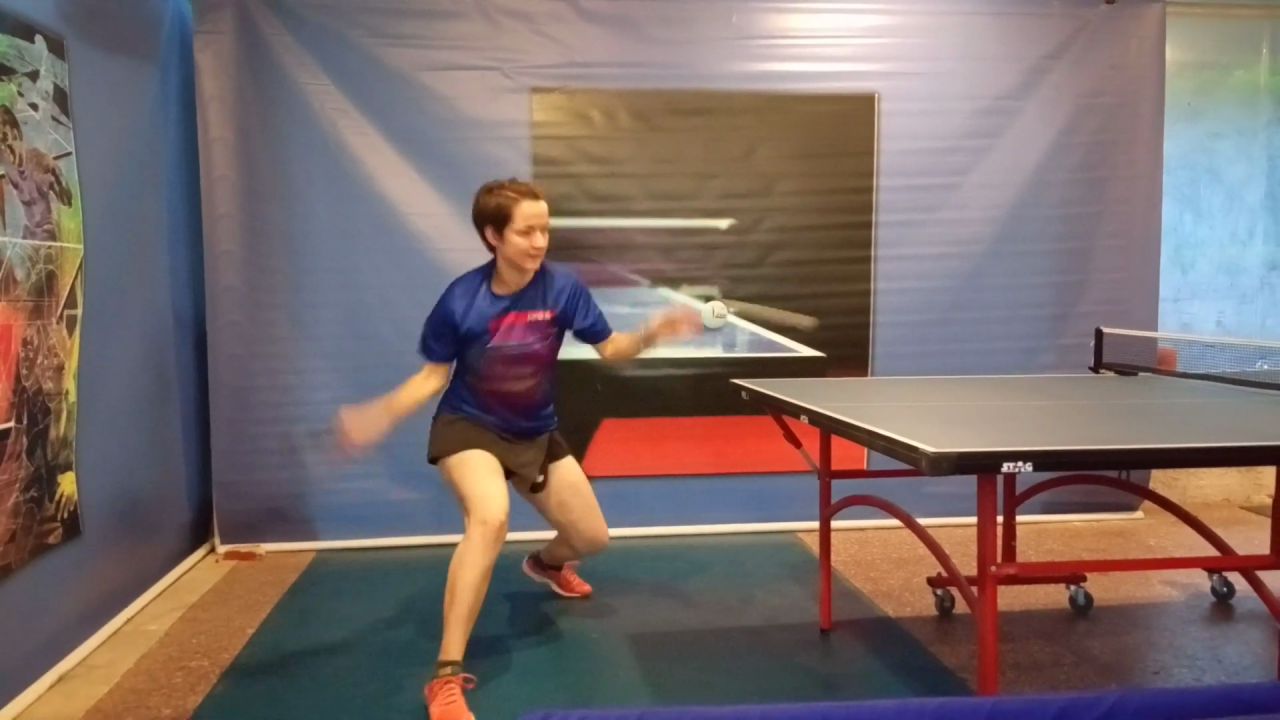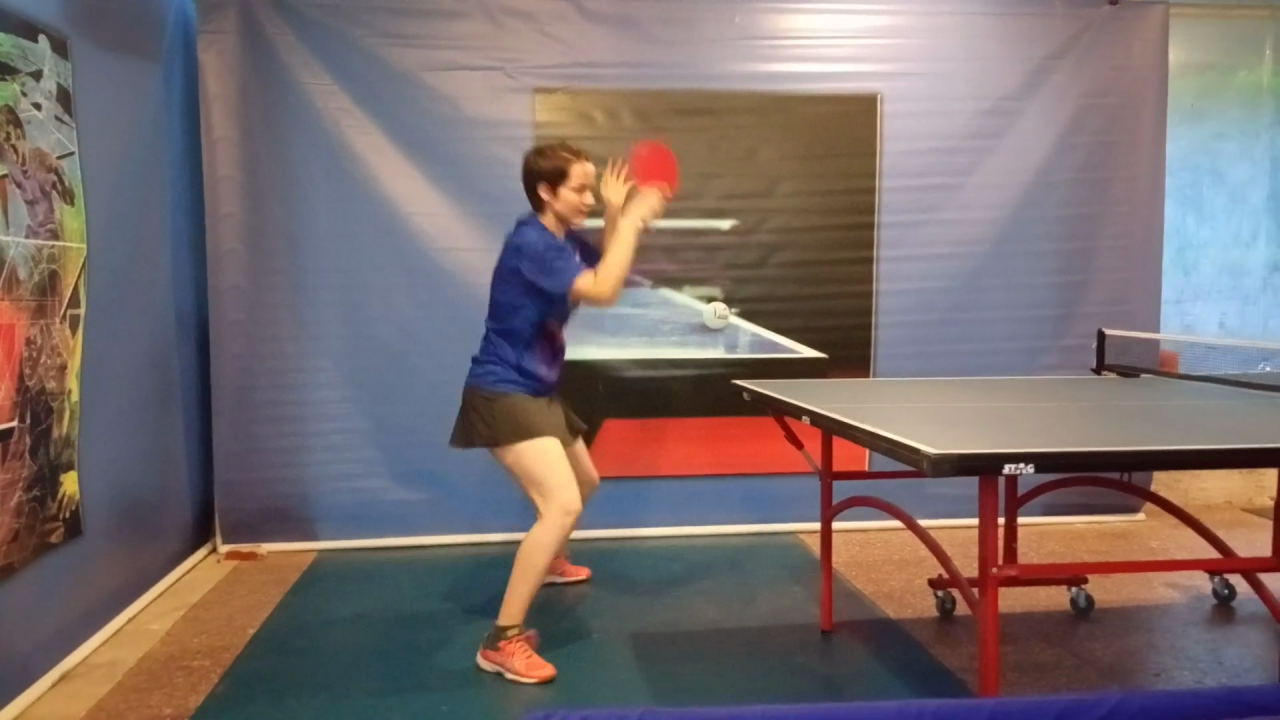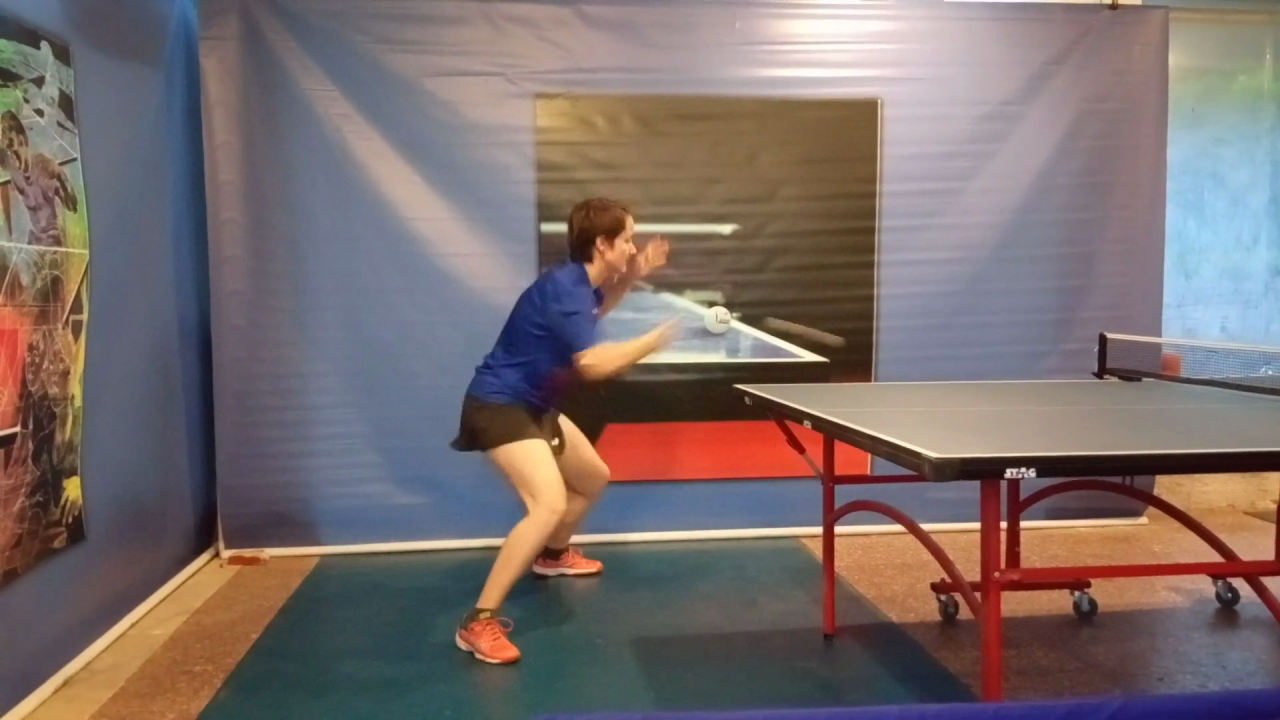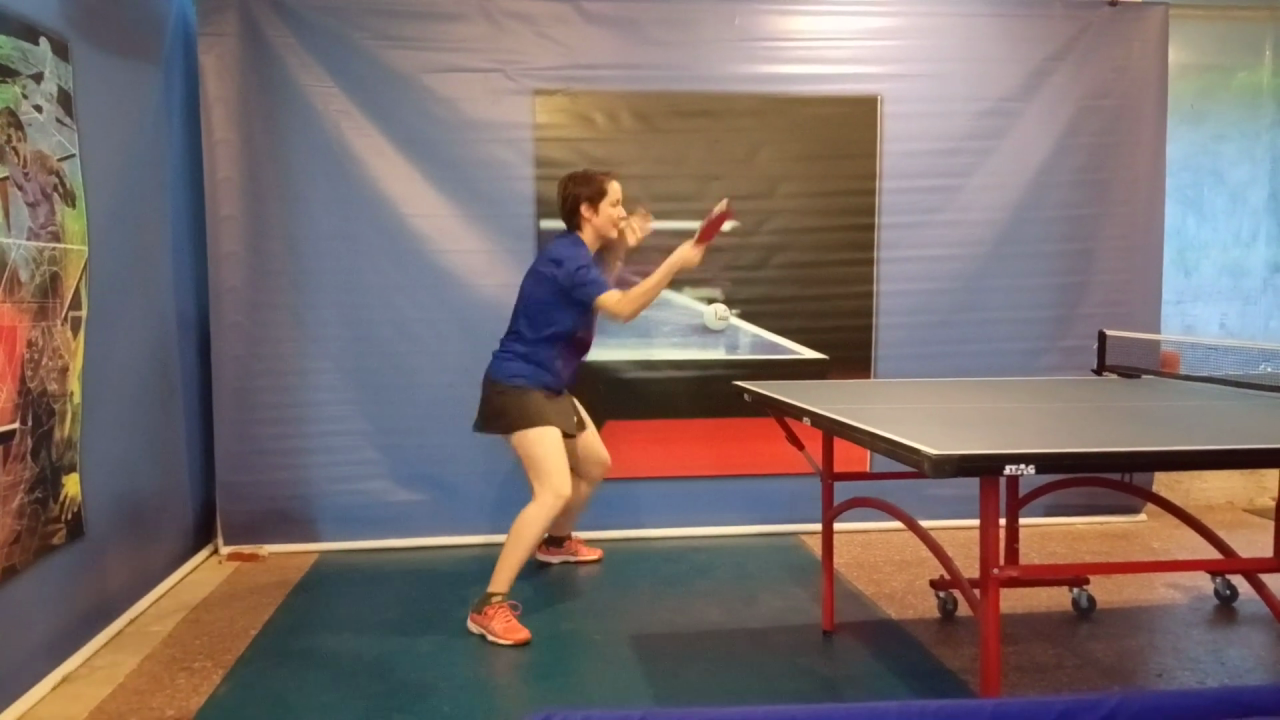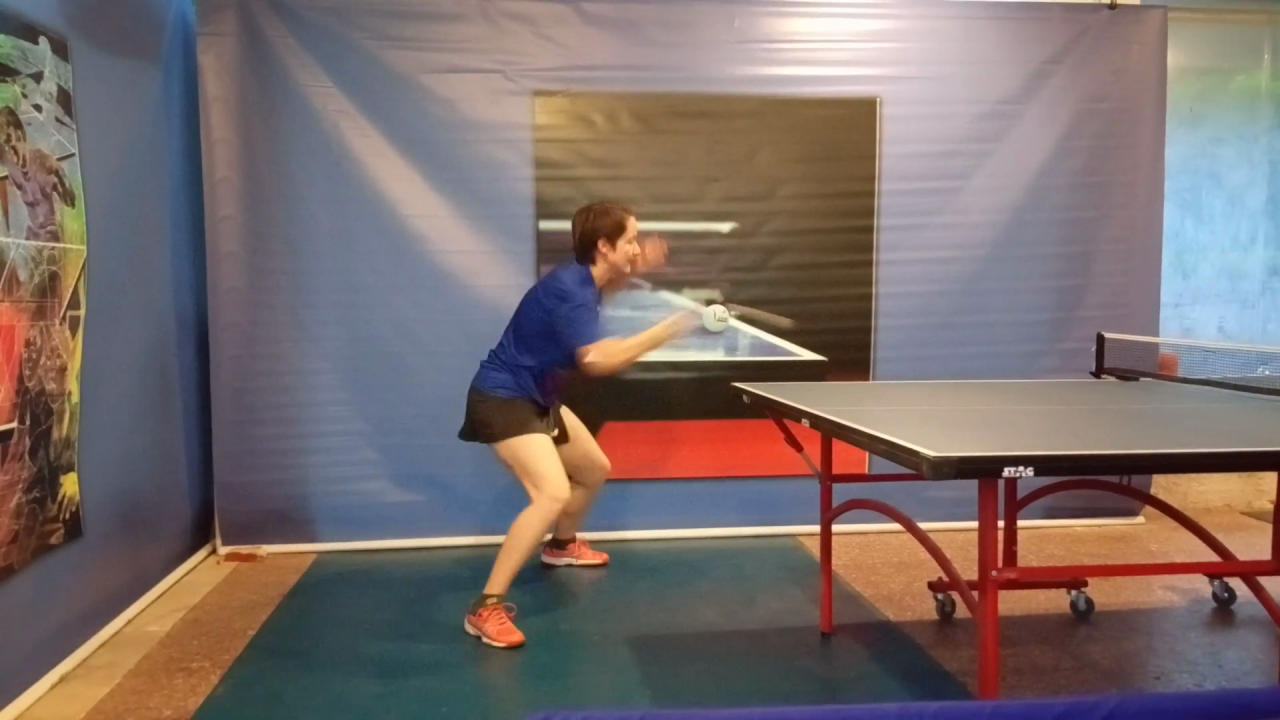
dt=0.4s
person 1, frame 1
left shoulder: (563, 287)
right shoulder: (459, 300)
left elbow: (611, 350)
right elbow: (432, 377)
left wrist: (650, 335)
right wrist: (379, 416)
left hip: (536, 433)
right hip: (469, 429)
left knee: (591, 536)
right knee: (490, 520)
left ankle: (547, 563)
right ankle: (446, 674)
person 1, frame 2
left shoulder: (565, 238)
right shoulder: (530, 245)
left elbow: (606, 270)
right elbow: (603, 291)
left wrist: (618, 213)
right wrist: (633, 218)
left hip: (538, 392)
right hip: (504, 396)
left knee: (585, 483)
right knee: (562, 507)
left ankle: (547, 559)
right ankle: (503, 639)
person 1, frame 3
left shoulder: (583, 282)
right shoulder: (566, 291)
left elbow: (597, 310)
right elbow: (596, 364)
left wrist: (633, 275)
right wrist: (654, 340)
left hip: (532, 405)
right hip: (499, 407)
left knee: (594, 478)
right knee: (549, 505)
left ankle: (554, 554)
right ankle: (480, 621)
person 1, frame 4
left shoulder: (580, 252)
right shoulder: (567, 260)
left elbow: (602, 293)
right elbow: (623, 308)
left wrist: (622, 247)
right wrist: (675, 262)
left hip: (548, 386)
right hip: (519, 389)
left knee: (595, 464)
right knee: (555, 490)
left ankle: (557, 542)
right ankle: (490, 605)
person 1, frame 5
left shoulder: (588, 281)
right shoulder: (569, 290)
right elbow: (599, 361)
left wrist: (635, 271)
right wrist: (664, 332)
left hip: (537, 398)
right hip: (503, 400)
left knee: (595, 469)
right knee: (553, 494)
left ankle: (562, 544)
right ankle: (487, 606)
